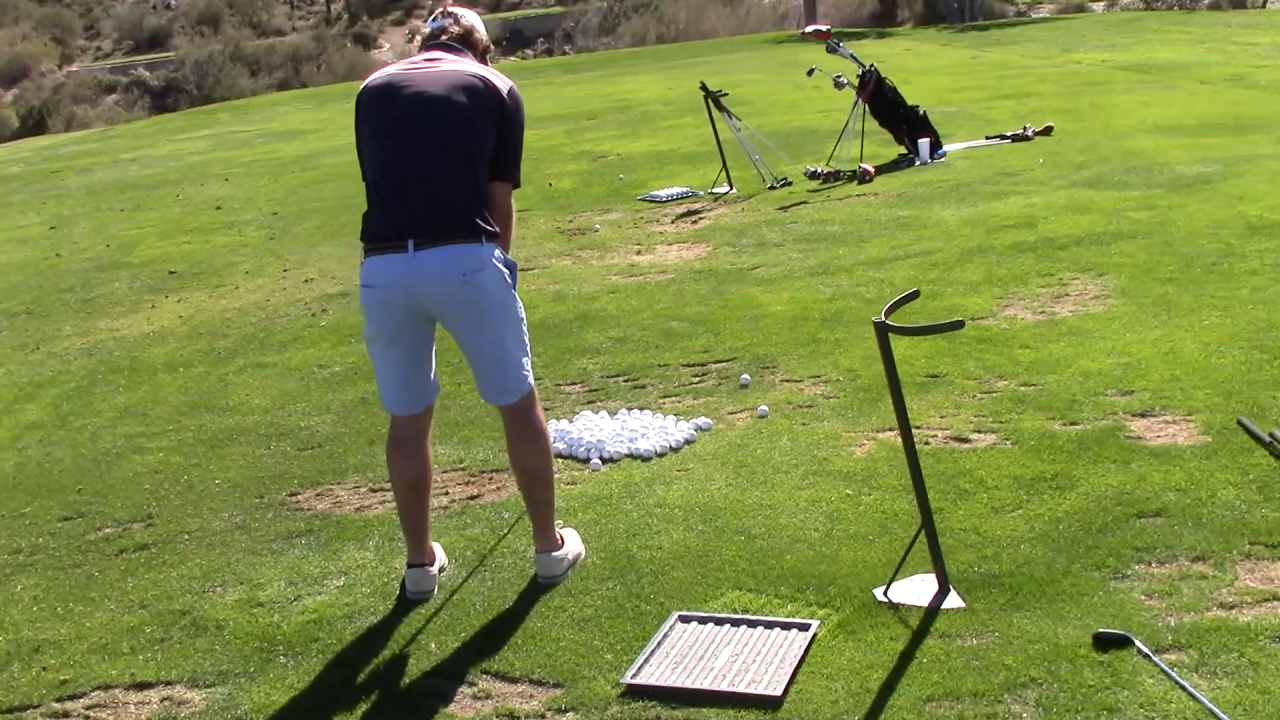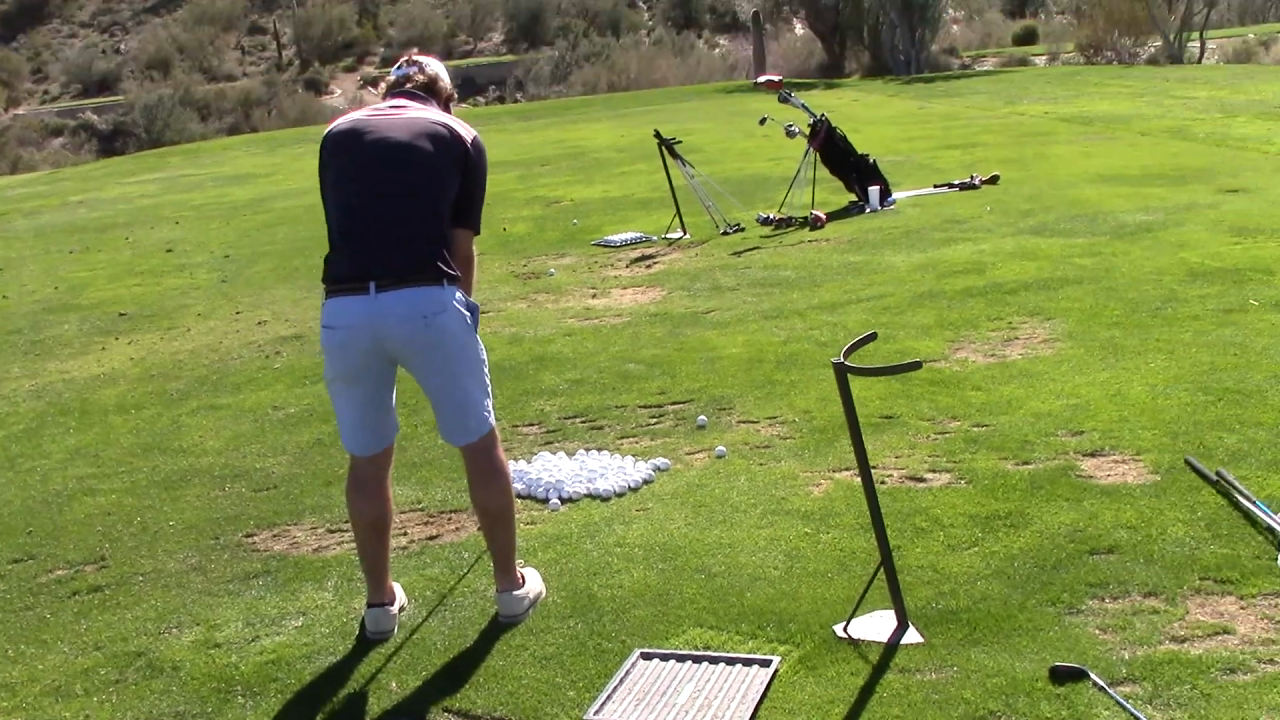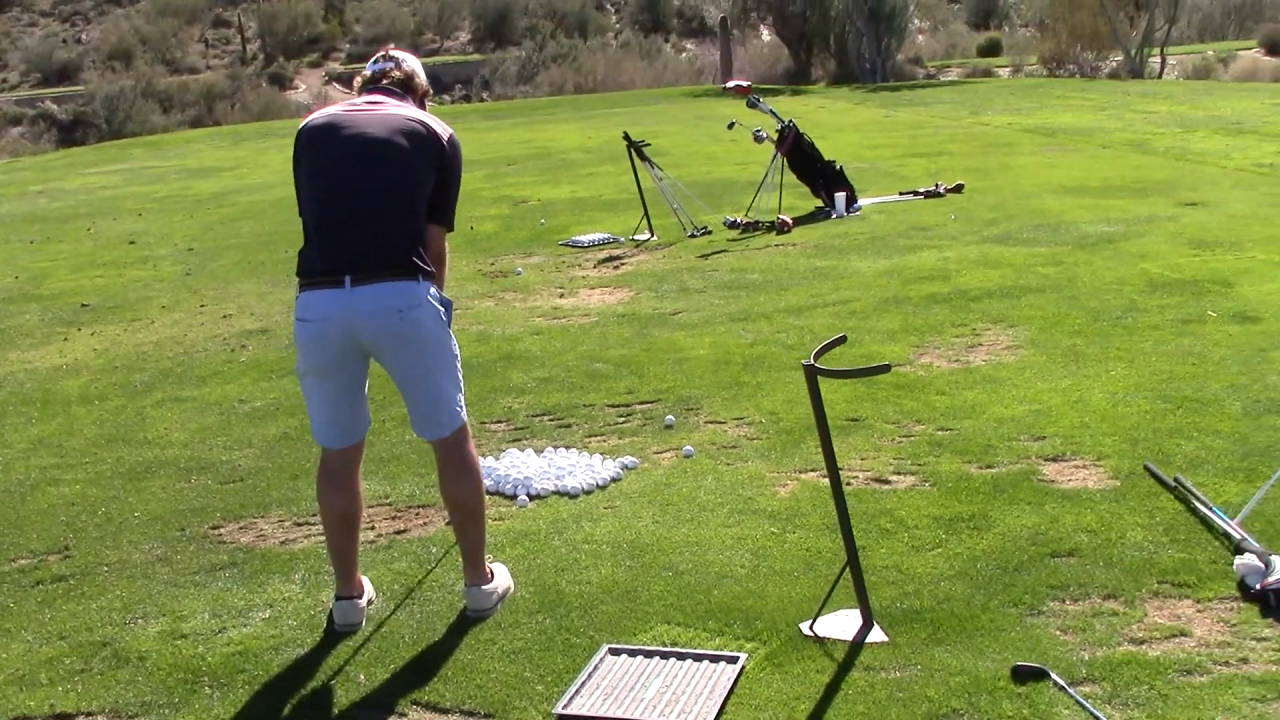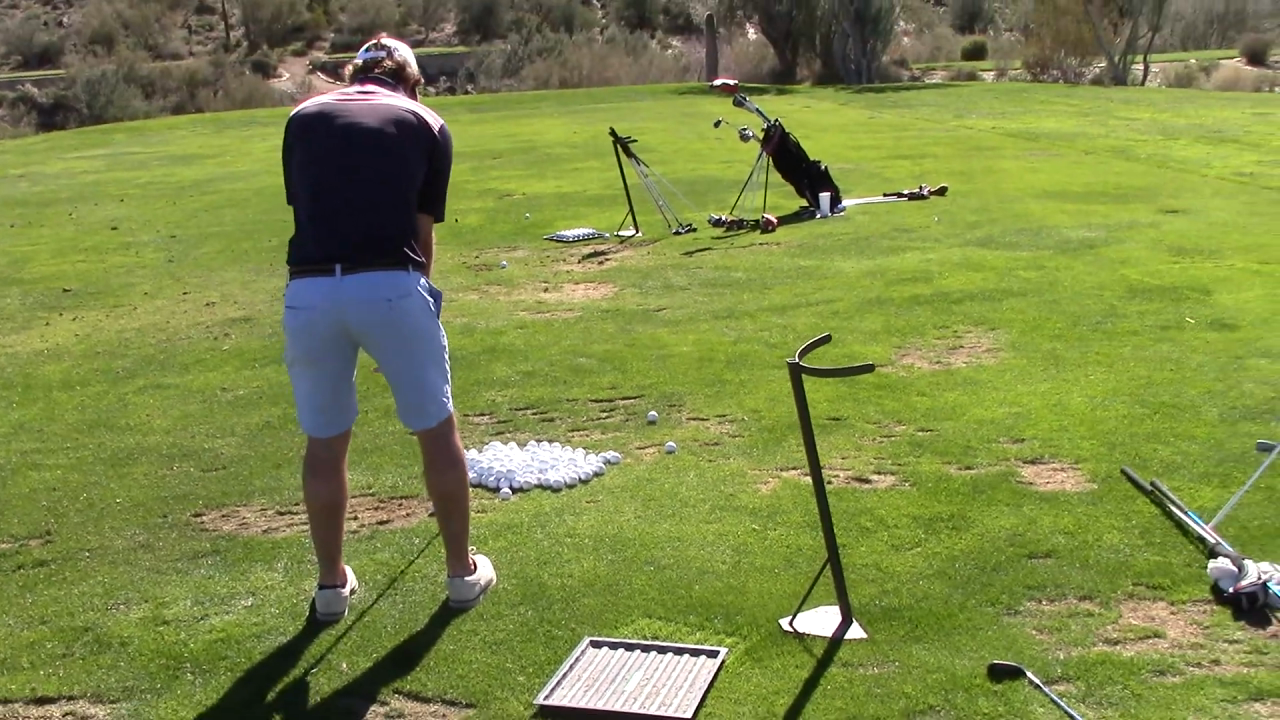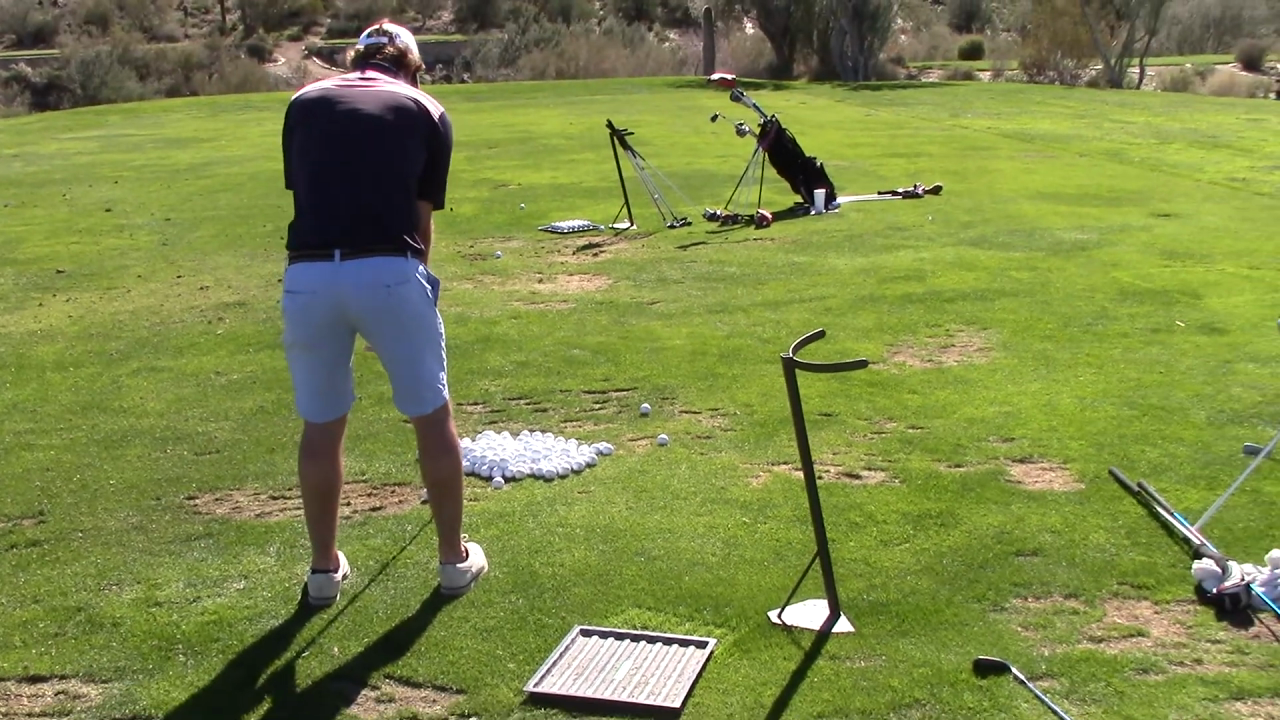
dt=0.1s
person 1, frame 1
left shoulder: (373, 88)
right shoulder: (497, 88)
right elbow: (500, 199)
right wrist: (495, 257)
left hip: (384, 267)
right hip: (466, 260)
left knee: (406, 420)
right knee: (518, 404)
left ankle: (420, 562)
right ankle: (549, 546)
person 1, frame 2
left shoulder: (338, 133)
right shoulder: (459, 136)
right elbow: (461, 246)
right wrist: (459, 303)
left hip: (346, 308)
right hip: (427, 301)
left knee: (367, 460)
right knee: (479, 443)
left ankle: (381, 600)
right ankle: (510, 583)
person 1, frame 3
left shoulder: (312, 127)
right shoulder: (435, 133)
right wrist: (432, 298)
left hip: (320, 301)
right hip: (401, 297)
left knee: (338, 453)
right knee: (451, 439)
left ankle: (349, 593)
right ankle: (479, 579)
person 1, frame 4
left shoulder: (303, 116)
right shoulder: (427, 124)
right wrist: (415, 288)
left hip: (309, 290)
right hip: (390, 286)
left knee: (324, 441)
right knee: (436, 429)
left ankle: (332, 581)
right ankle: (462, 569)
person 1, frame 5
left shoulder: (304, 101)
right shoulder: (427, 111)
left hip: (308, 275)
right hip: (388, 273)
left knee: (320, 426)
right knee: (431, 416)
left ankle: (324, 566)
right ankle: (454, 556)
